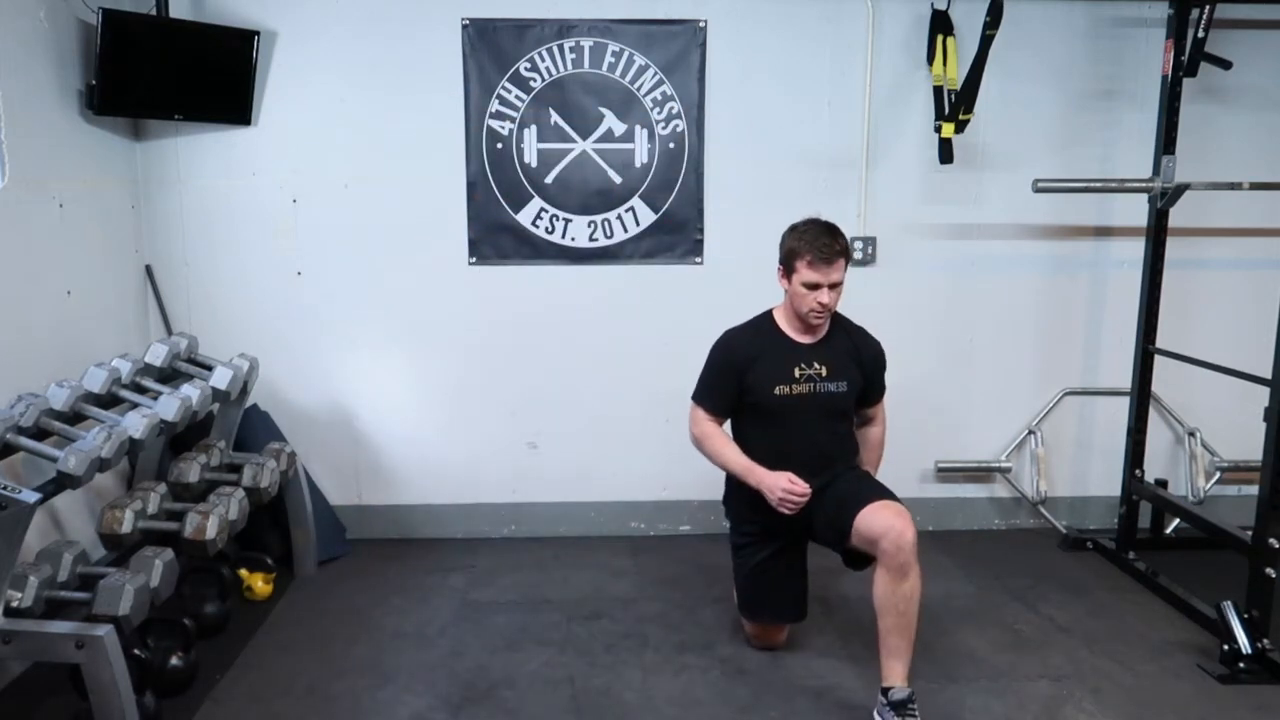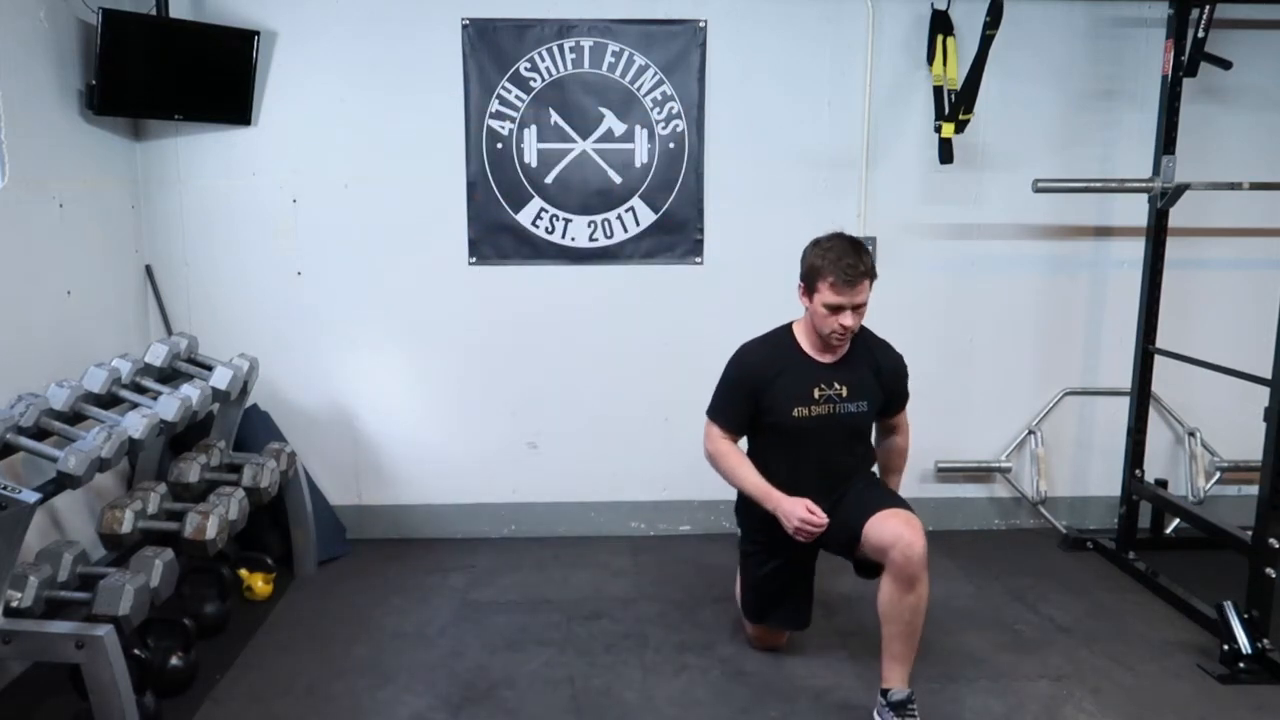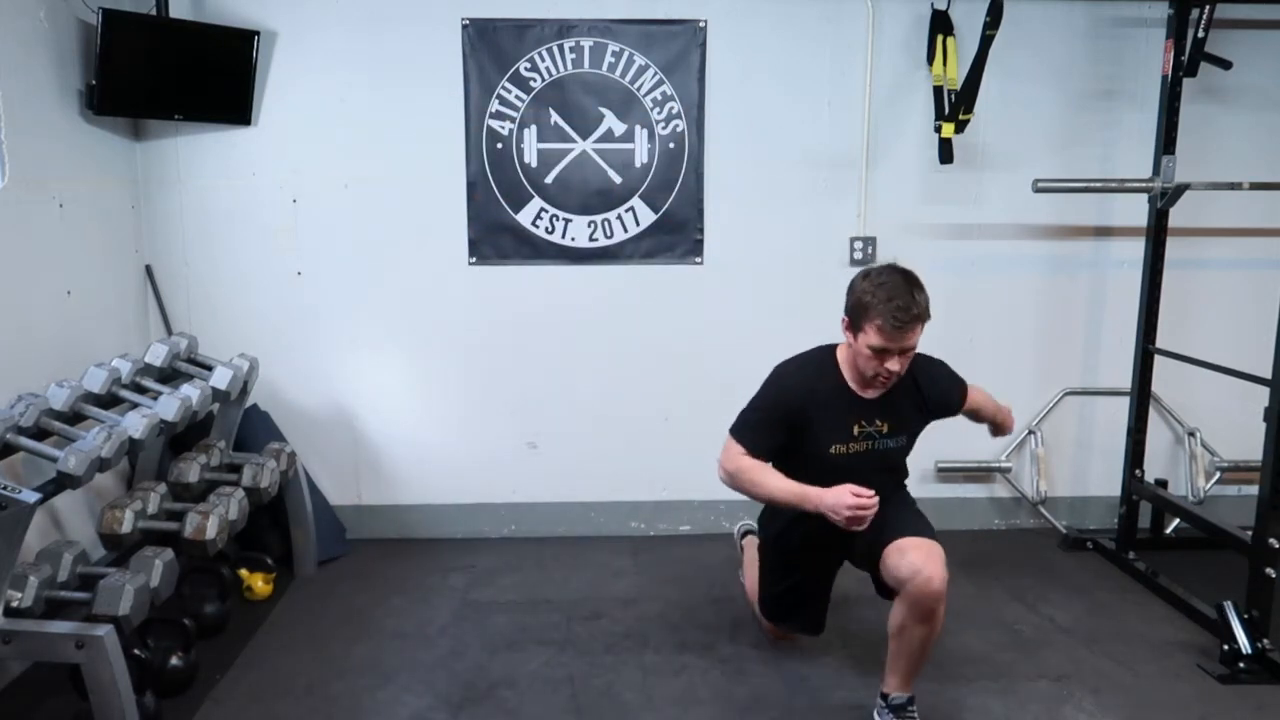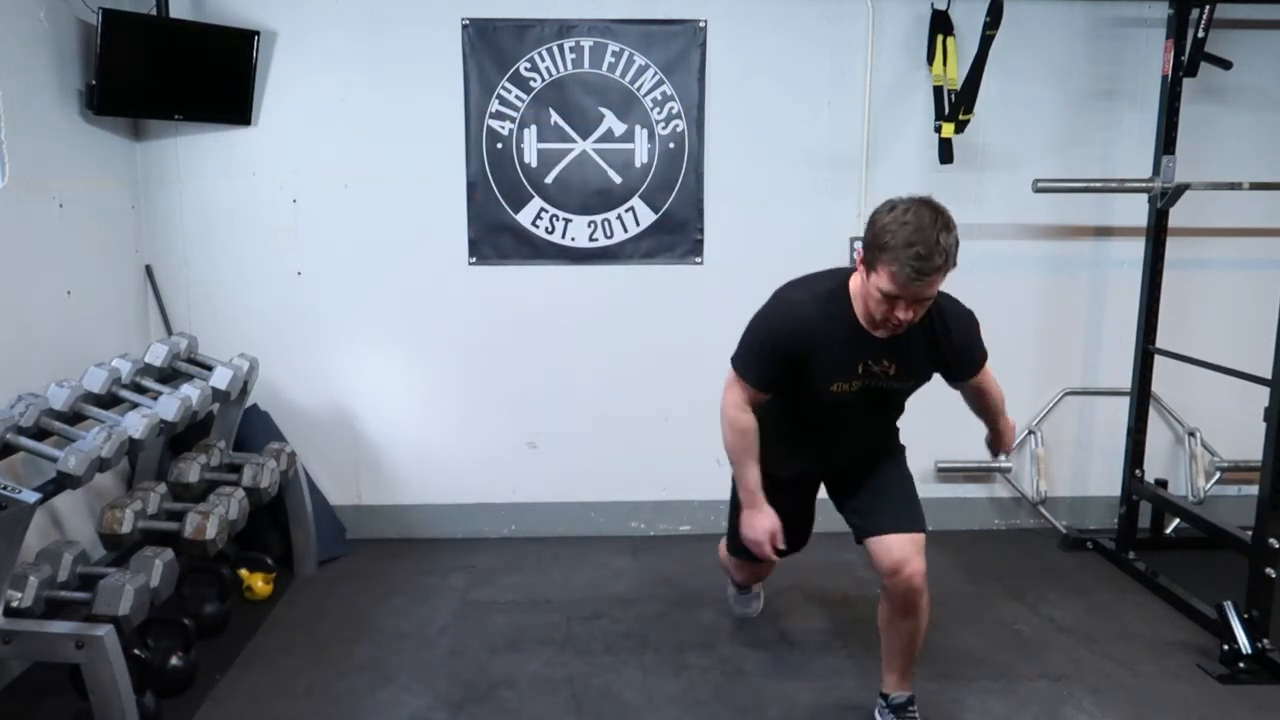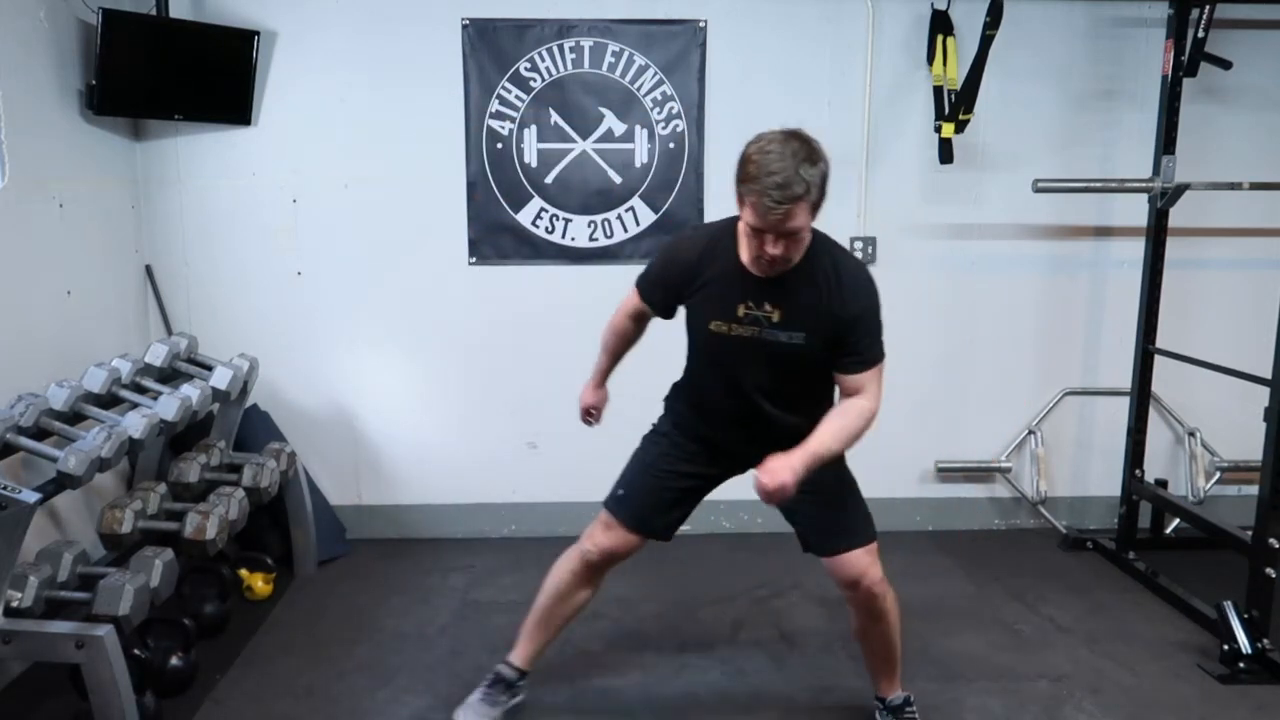
dt=0.3s
person 1, frame 1
left shoulder: (861, 347)
right shoulder: (739, 346)
right elbow: (702, 426)
left wrist: (861, 495)
right wrist: (763, 479)
left hip: (835, 482)
right hip: (763, 498)
left knee: (898, 534)
right knee: (765, 636)
right ankle: (753, 572)
person 1, frame 2
left shoulder: (882, 361)
right shoulder: (757, 361)
right elbow: (717, 443)
left wrist: (885, 502)
right wrist: (778, 505)
left hip: (851, 493)
right hip: (776, 508)
left knee: (908, 544)
right knee: (766, 638)
right ankle: (752, 568)
person 1, frame 3
left shoulder: (927, 380)
right shoulder: (795, 384)
left elbow: (979, 403)
right elbow: (732, 463)
left wrist: (999, 421)
right wrist: (819, 499)
left hip: (879, 505)
right hip: (799, 511)
left knee: (927, 579)
right knee: (780, 628)
right ankle: (753, 545)
person 1, frame 4
left shoulder: (949, 325)
right shoulder: (798, 311)
left elbow: (976, 383)
right elbow: (738, 402)
left wrist: (999, 429)
right wrist: (754, 503)
left hip: (870, 455)
right hip: (784, 449)
left knee: (906, 572)
right knee: (749, 564)
right ankle: (742, 562)
person 1, frame 5
left shoulder: (845, 282)
right shoulder: (688, 257)
left elbow: (862, 396)
right elbow: (636, 311)
left wrist: (802, 461)
right wrist: (597, 380)
left hip: (793, 437)
right hip: (693, 425)
left knee: (860, 573)
right knee: (602, 547)
